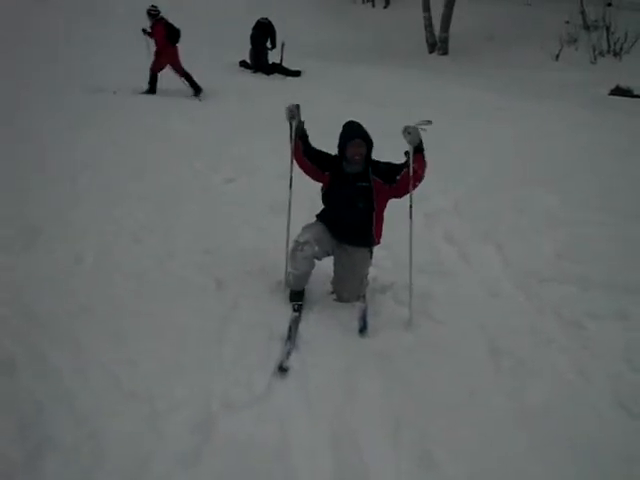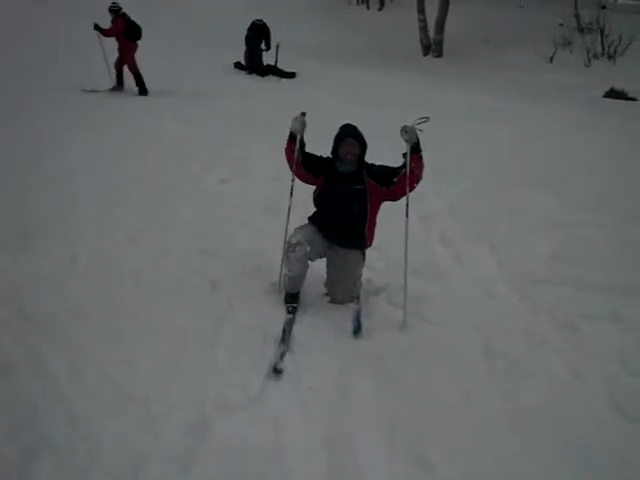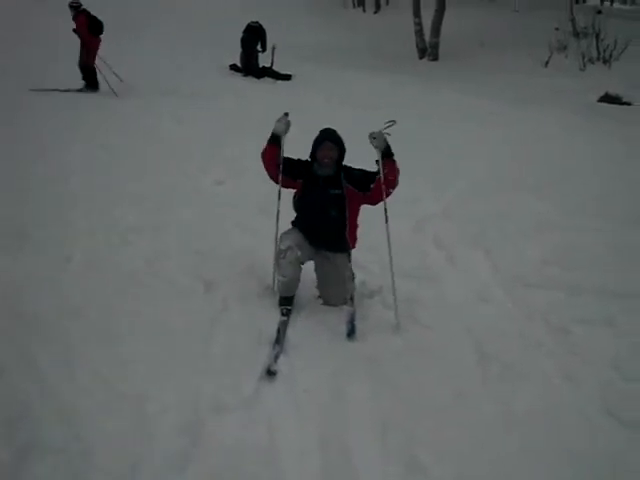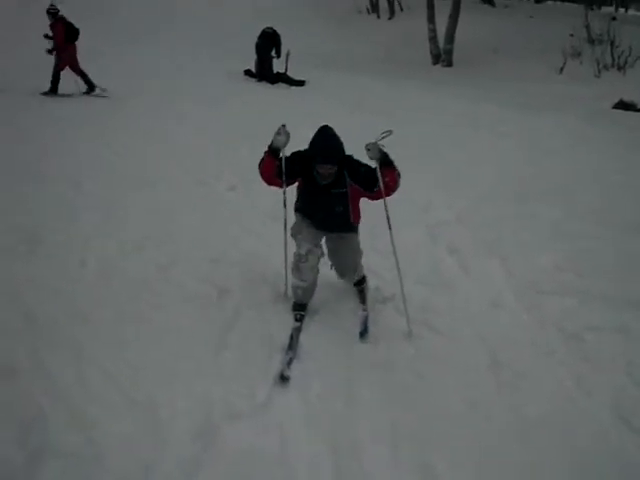
dt=0.5s
person 1, frame 1
left shoulder: (379, 174)
right shoulder: (331, 167)
left elbow: (411, 176)
right elbow: (304, 154)
left wrist: (416, 148)
right wrist: (297, 127)
left hip: (358, 244)
right hip: (327, 230)
left knee: (347, 296)
right knee: (304, 245)
left ankle: (354, 283)
right ankle: (296, 287)
person 1, frame 2
left shoulder: (373, 177)
right shoulder: (324, 170)
left elbow: (407, 179)
right elbow: (298, 163)
left wrist: (413, 148)
right wrist: (296, 137)
left hip: (350, 246)
right hip: (320, 233)
left knee: (341, 298)
right knee: (297, 245)
left ankle: (349, 278)
right ankle: (292, 290)
person 1, frame 3
left shoulder: (351, 179)
right shoulder: (303, 172)
left elbow: (387, 183)
right elbow: (273, 165)
left wrist: (384, 152)
right wrist: (277, 138)
left hip: (335, 247)
right hip: (304, 235)
left knee: (336, 300)
right knee: (288, 249)
left ankle: (344, 277)
right ankle: (287, 295)
person 1, frame 4
left shoulder: (352, 170)
right shoulder: (301, 163)
left elbow: (386, 186)
right elbow: (270, 175)
left wrist: (382, 161)
right wrist: (275, 150)
left hip: (342, 227)
right hip: (309, 221)
left knee: (348, 271)
right knee: (307, 255)
left ankle: (358, 278)
right ankle: (300, 301)
